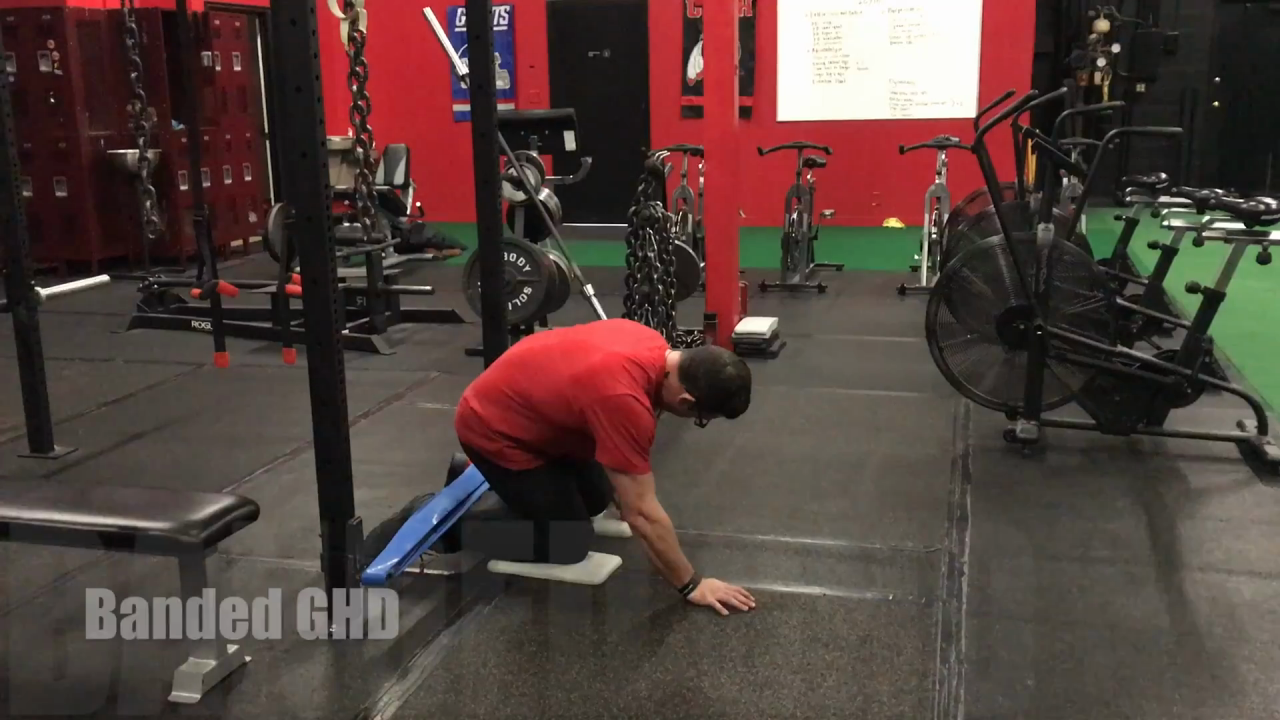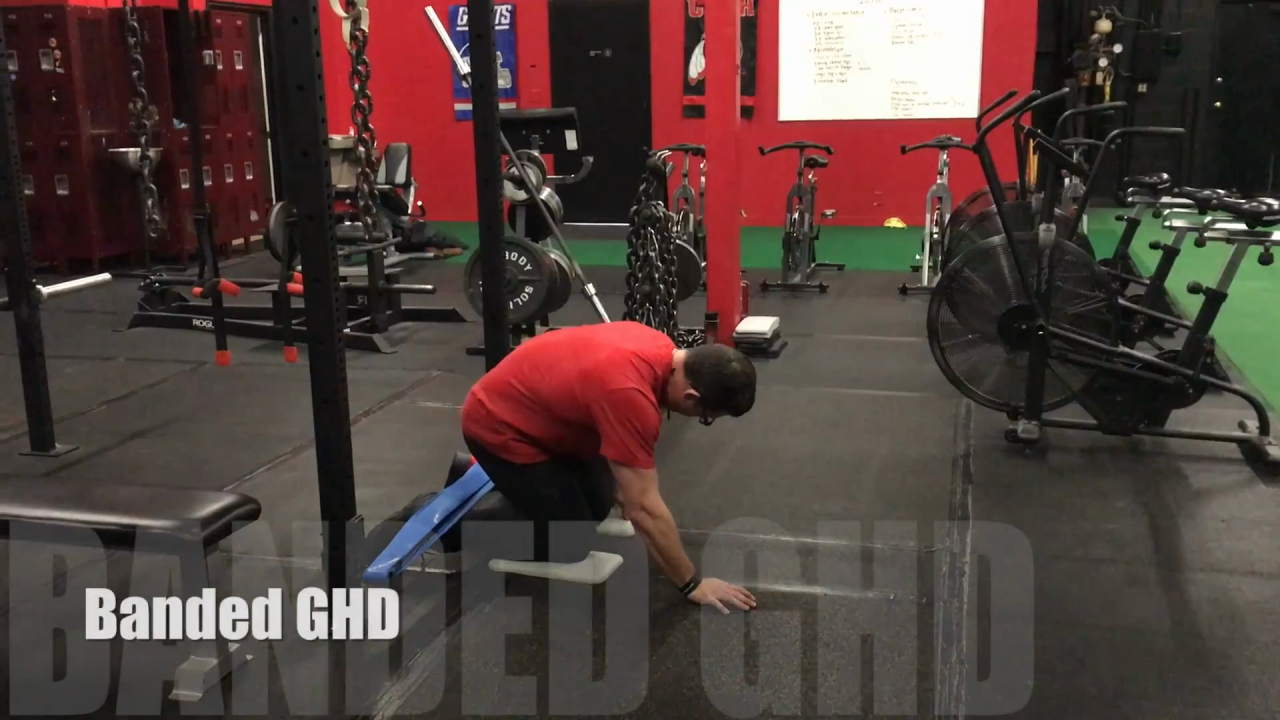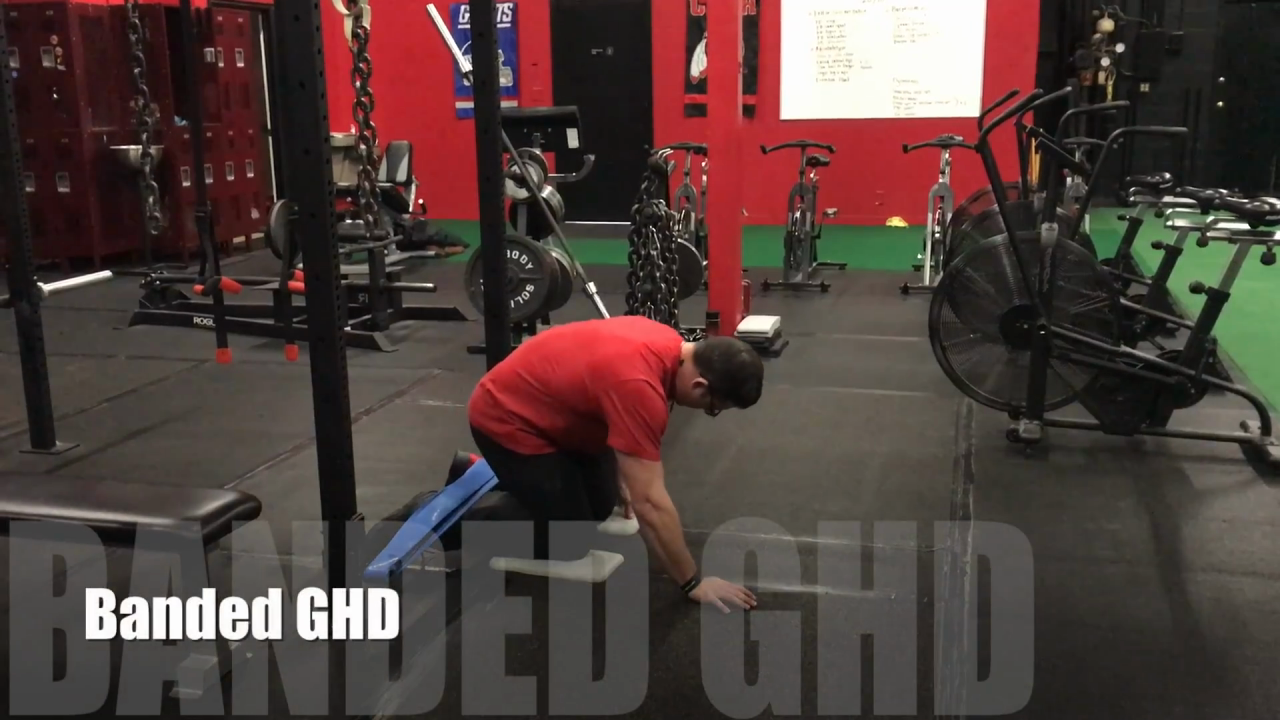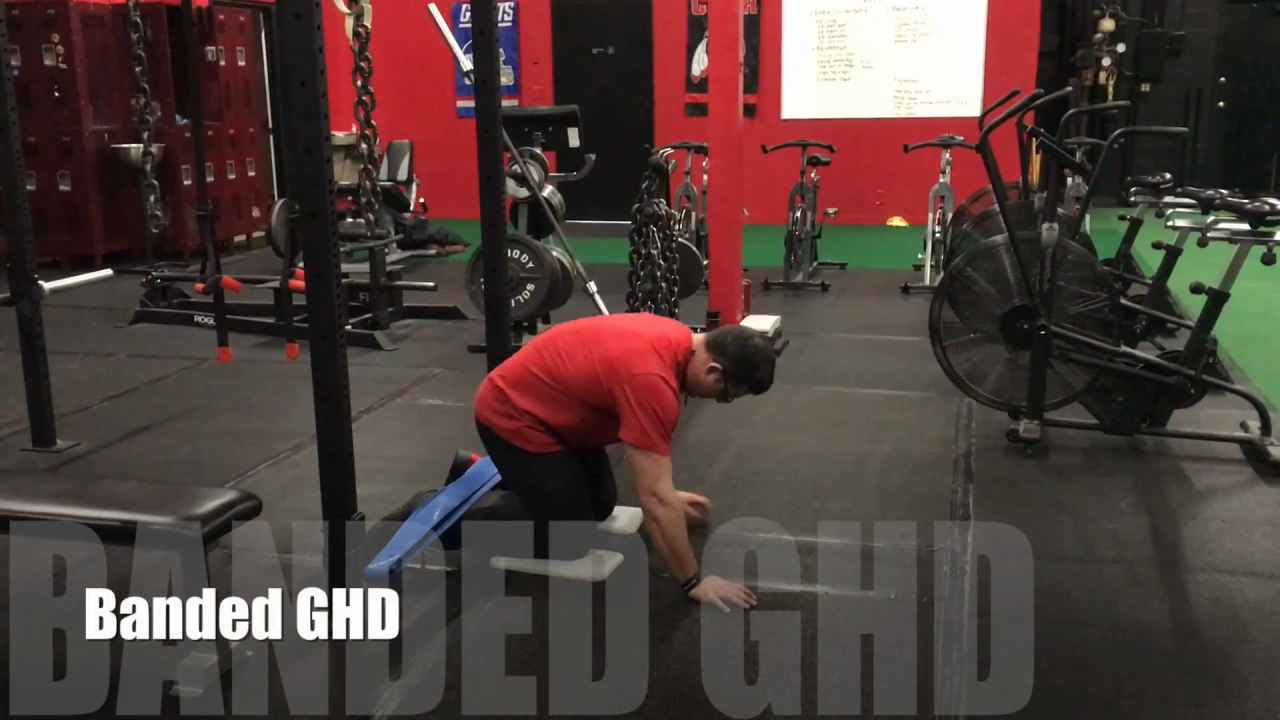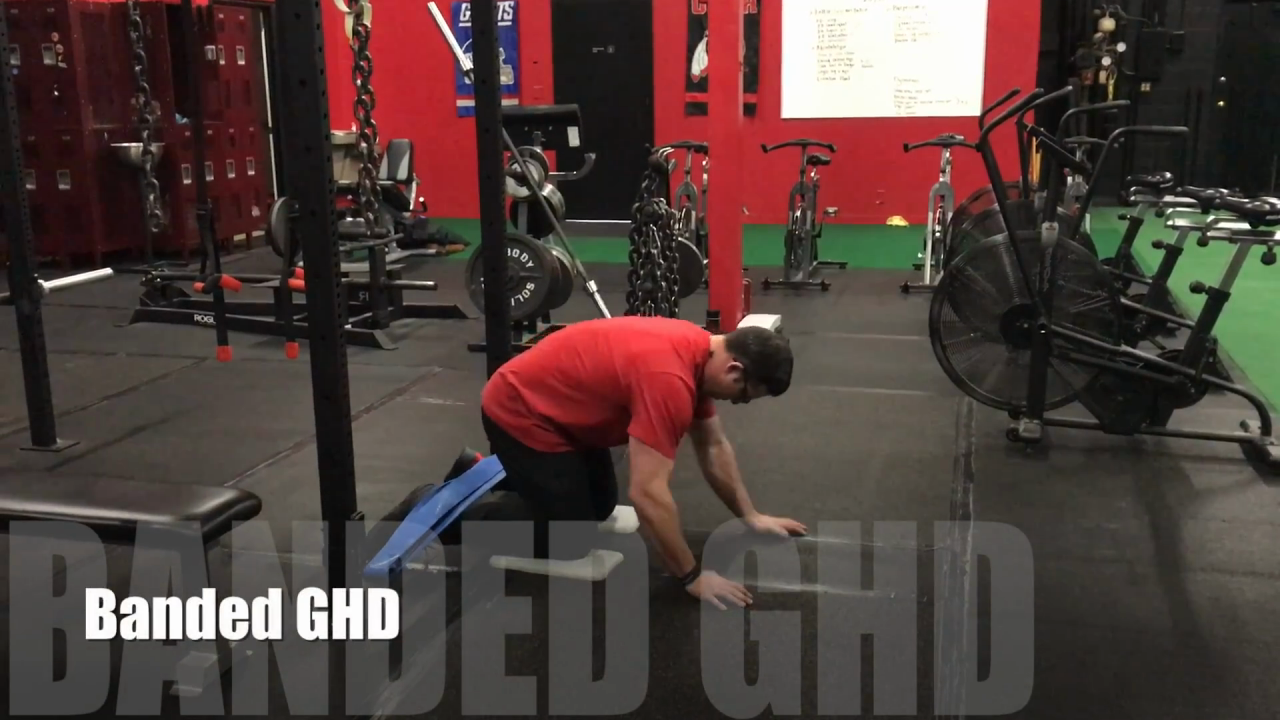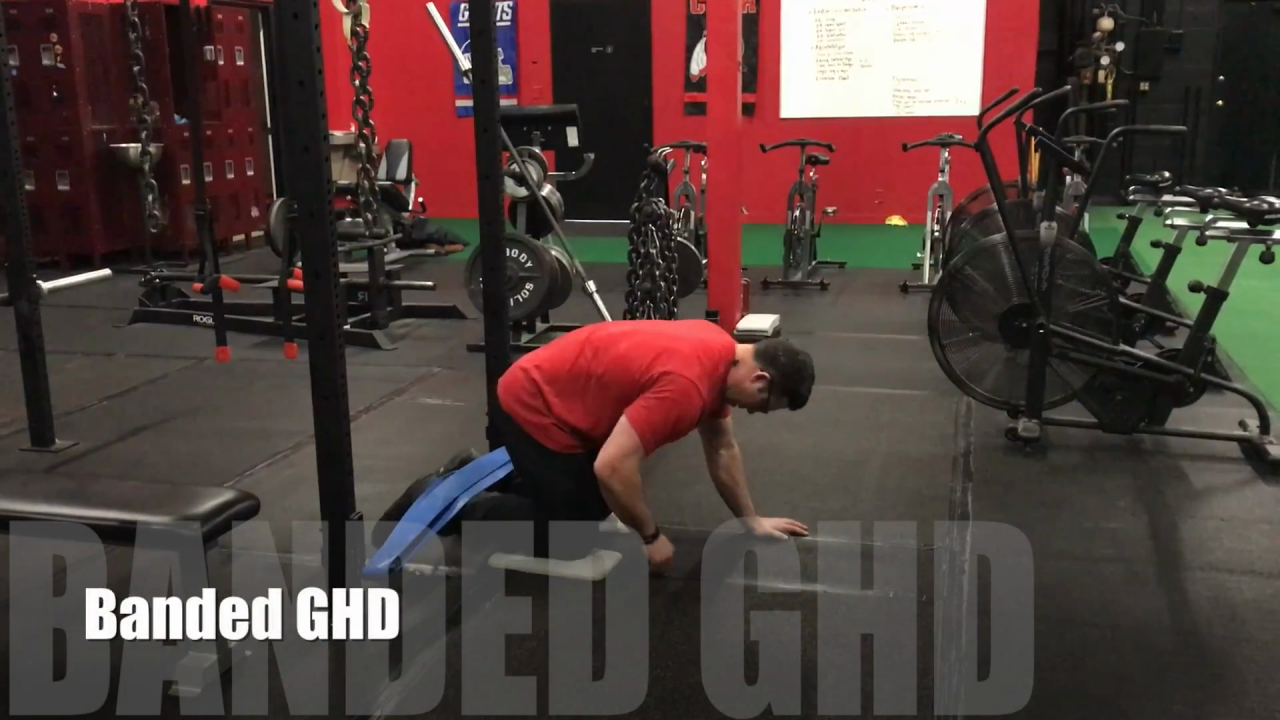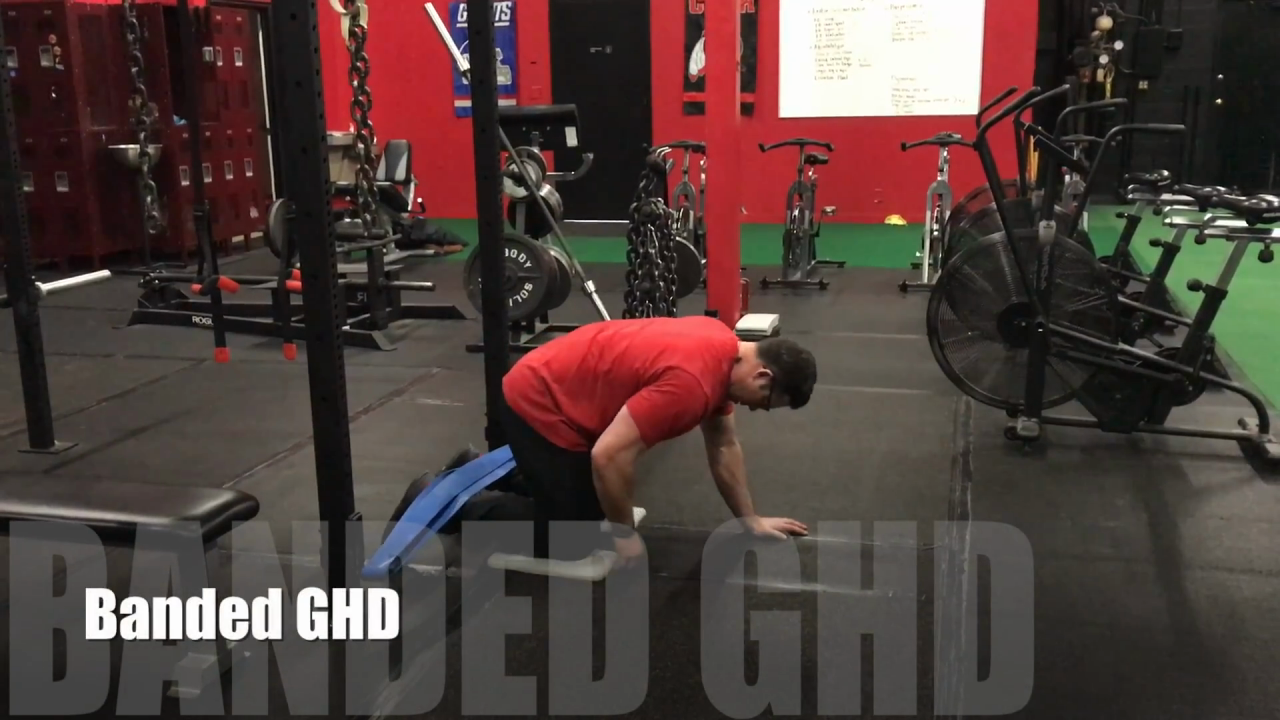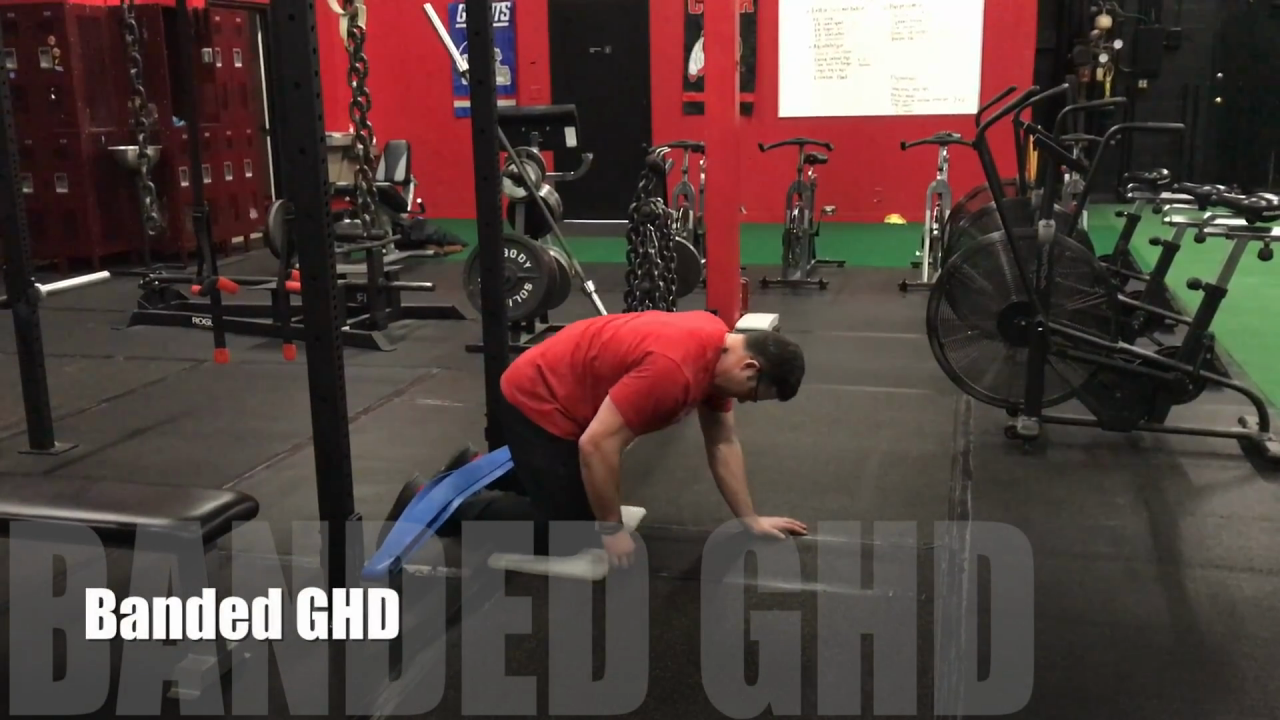
dt=0.2s
person 1, frame 1
left shoulder: (652, 346)
right shoulder: (624, 398)
right elbow: (641, 512)
right wrist: (691, 585)
right hip: (490, 429)
left knee: (593, 502)
right knee: (566, 546)
person 1, frame 2
left shoulder: (661, 349)
right shoulder: (630, 393)
right elbow: (644, 508)
left wrist: (614, 483)
right wrist: (693, 585)
left hip: (535, 409)
right hip: (499, 426)
left knee: (599, 507)
right knee: (569, 545)
person 1, frame 3
left shoulder: (668, 346)
right shoulder: (639, 385)
right elbow: (650, 502)
left wrist: (621, 484)
right wrist: (693, 583)
left hip: (544, 408)
right hip: (506, 420)
left knee: (601, 507)
person 1, frame 4
left shoulder: (679, 342)
right shoulder: (651, 378)
right elbow: (656, 496)
left wrist: (673, 495)
right wrist: (694, 582)
left hip: (549, 404)
right hip: (514, 417)
left knee: (601, 507)
person 1, frame 5
left shoulder: (700, 348)
right shoulder: (669, 380)
left elbow: (714, 445)
right elbow: (648, 494)
left wrist: (751, 515)
right wrist: (693, 577)
left hip: (559, 405)
right hip: (521, 414)
left knee: (601, 507)
person 1, frame 6
left shoulder: (722, 356)
right shoulder: (686, 385)
left elbow: (722, 449)
right elbow: (612, 467)
left wrist: (751, 519)
right wrist: (650, 537)
left hip: (560, 397)
right hip: (533, 407)
left knee: (595, 508)
right ankle: (455, 507)
person 1, frame 7
left shoulder: (738, 353)
right shoulder: (691, 381)
left elbow: (724, 446)
right elbow: (608, 455)
left wrist: (750, 519)
right wrist: (623, 533)
left hip: (569, 391)
right hip: (537, 401)
left knee: (592, 499)
person 1, frame 8
left shoulder: (725, 348)
right shoulder: (676, 368)
left elbow: (722, 443)
right elbow: (596, 445)
left wrist: (750, 519)
right wrist: (610, 530)
left hip: (568, 390)
right hip: (536, 397)
left knee: (596, 499)
